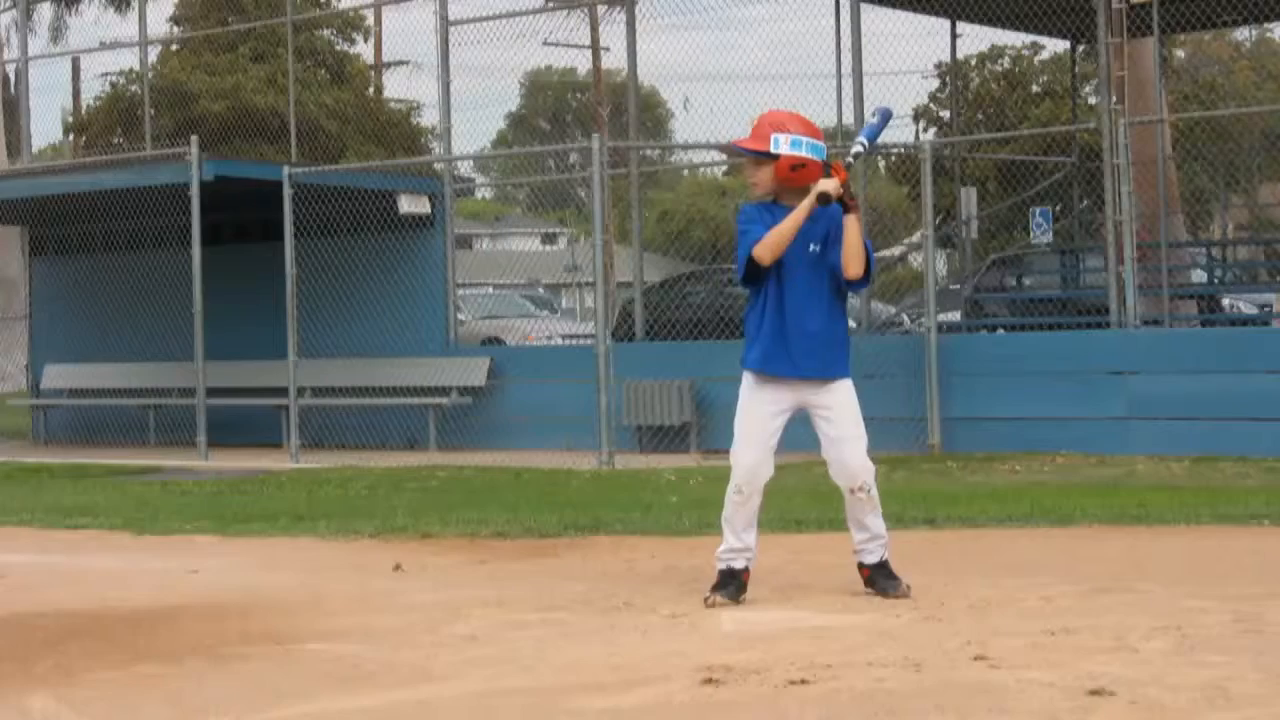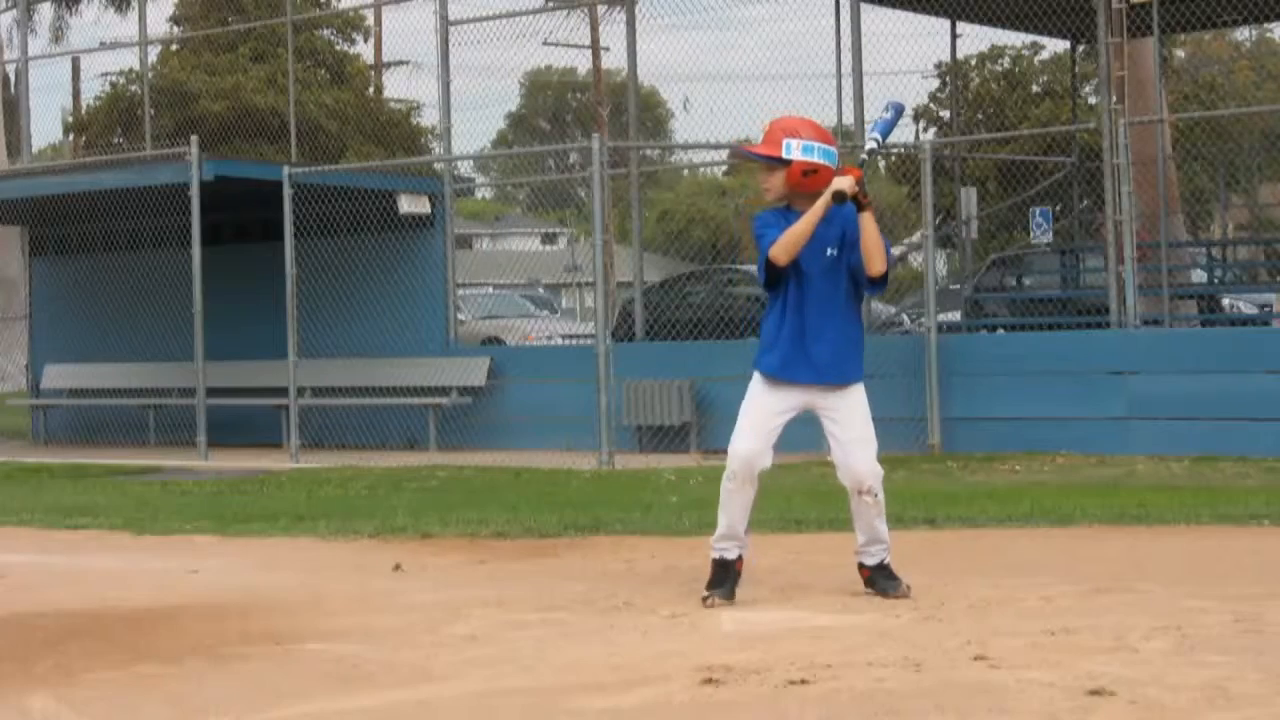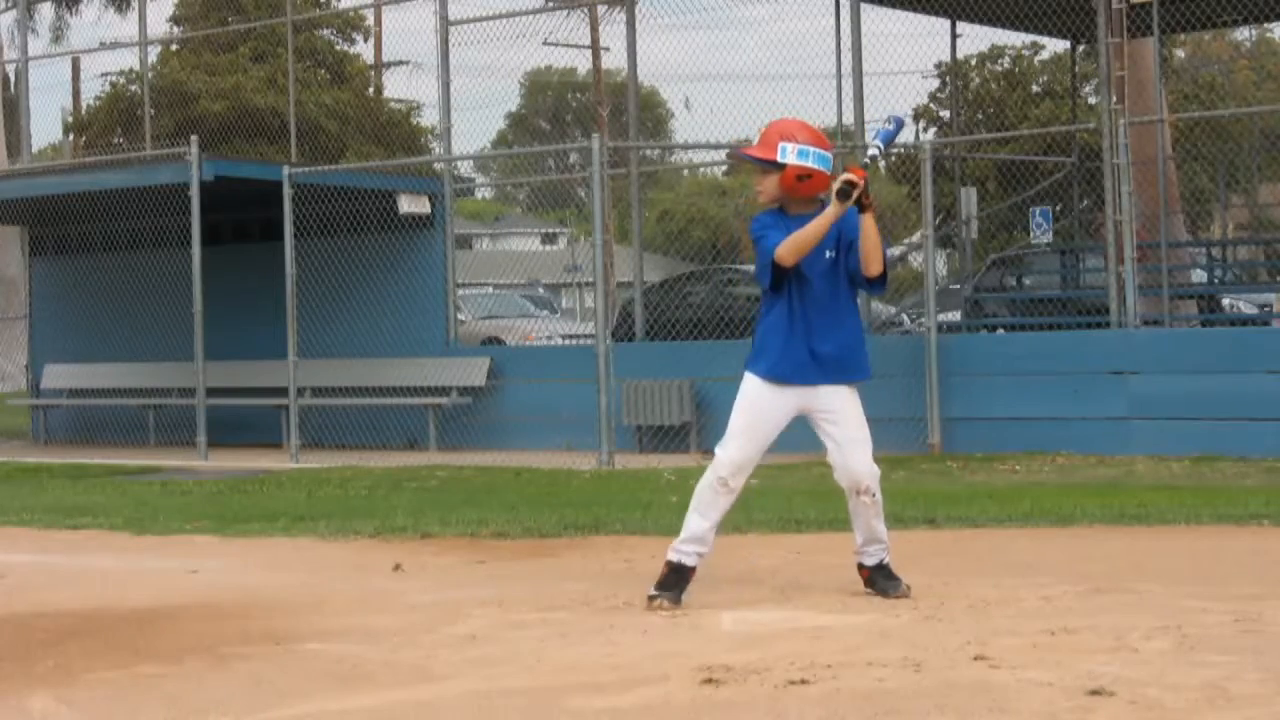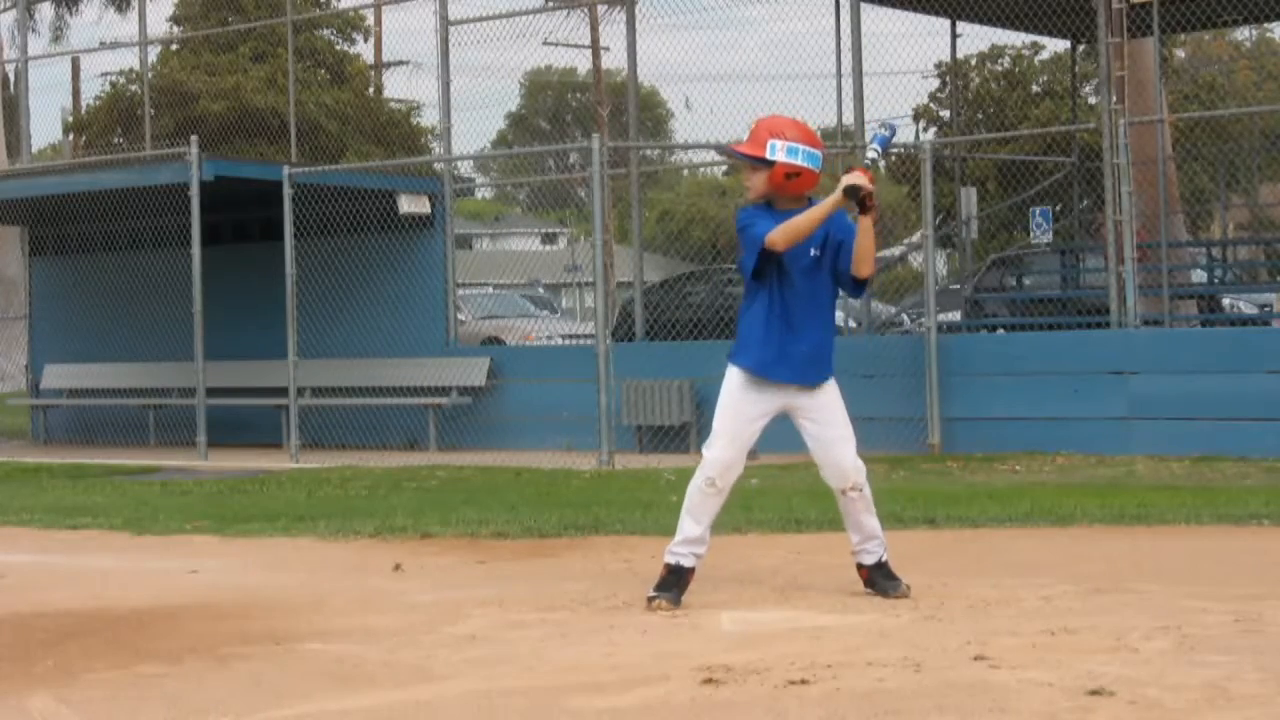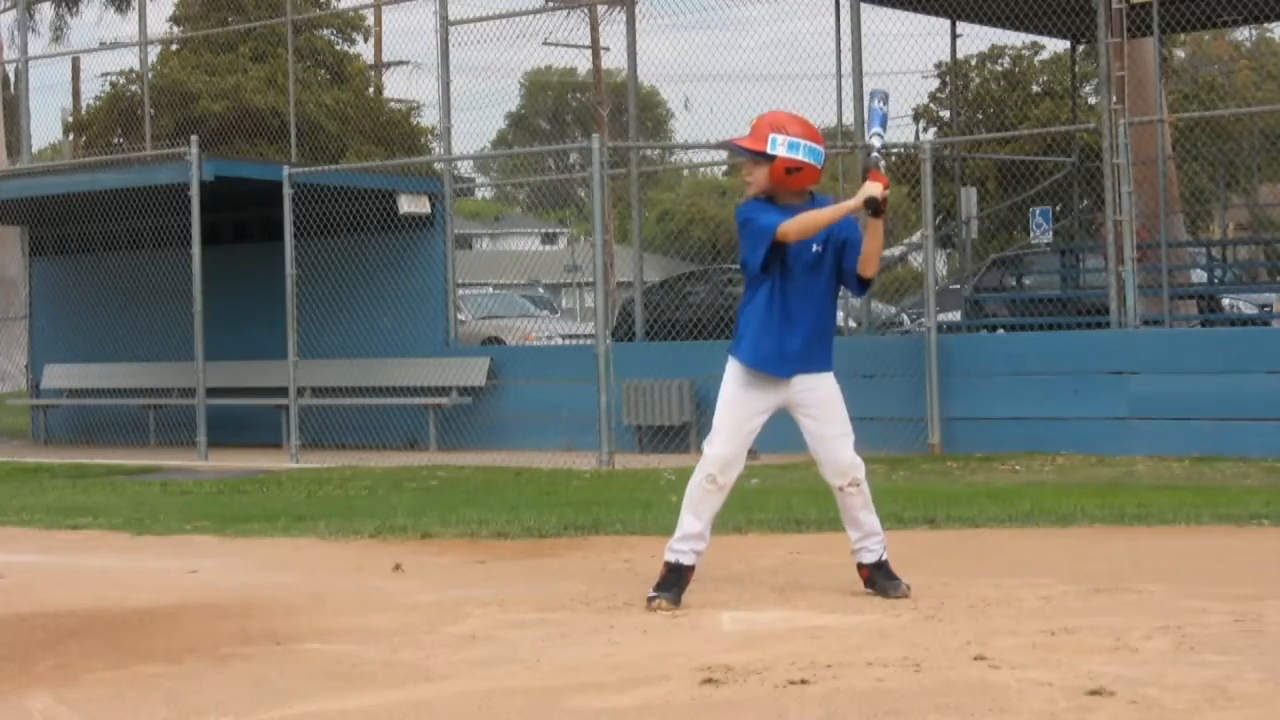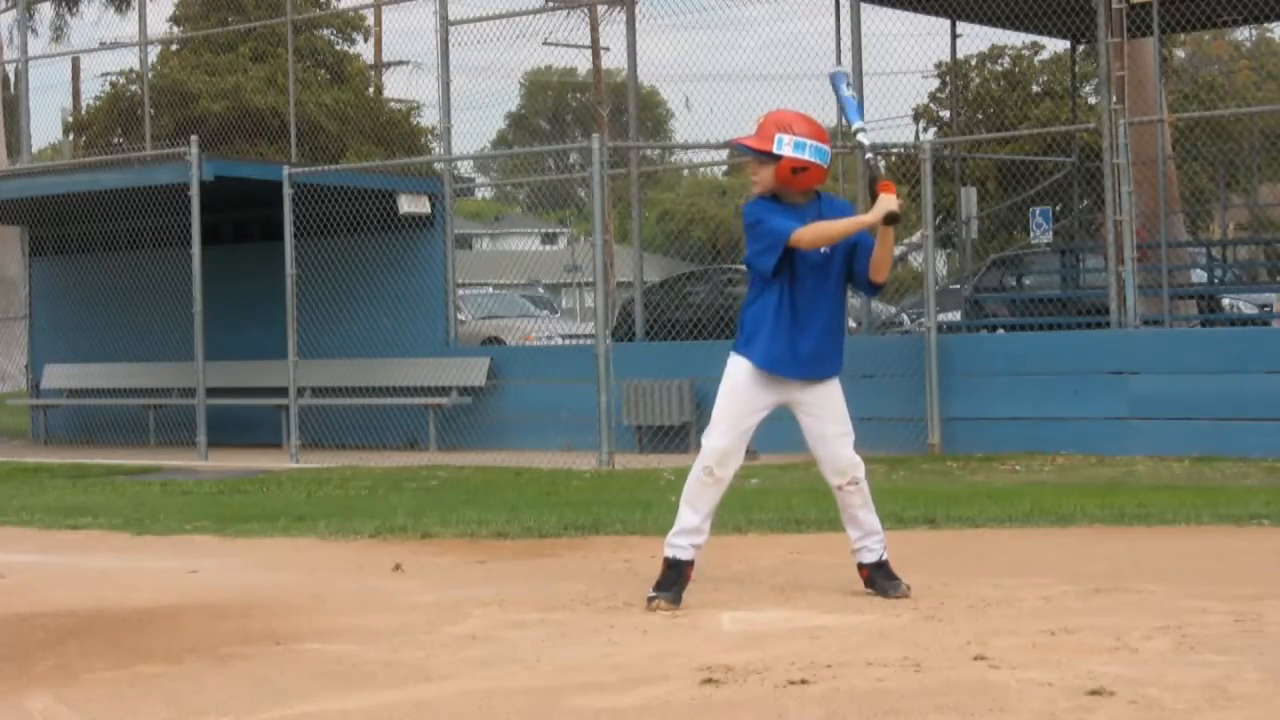
dt=0.4s
person 1, frame 1
left shoulder: (834, 219)
right shoulder: (753, 215)
left elbow: (853, 271)
right elbow: (763, 255)
left wrist: (847, 207)
right wrist: (809, 201)
left hip: (827, 369)
right hip: (767, 368)
left knee: (855, 468)
right knee: (747, 469)
left ankle: (874, 561)
right ankle: (733, 567)
person 1, frame 2
left shoulder: (848, 221)
right shoulder: (768, 221)
left elbow: (875, 270)
right elbow: (779, 255)
left wrist: (862, 205)
right wrist: (825, 200)
left hip: (838, 372)
right hip: (778, 369)
left knee: (862, 471)
right knee: (742, 458)
left ankle: (875, 562)
right ankle: (727, 559)
person 1, frame 3
left shoulder: (847, 223)
right shoulder: (765, 224)
left elbow: (873, 270)
right elbow: (787, 256)
left wrist: (863, 207)
right wrist: (836, 208)
left hip: (834, 374)
right hip: (771, 372)
left knee: (860, 472)
right knee: (729, 464)
left ankle: (874, 562)
right ankle: (681, 562)
person 1, frame 4
left shoulder: (832, 223)
right shoulder: (750, 218)
left elbow: (861, 271)
right elbow: (779, 240)
left wrist: (864, 210)
right wrist: (837, 199)
left hip: (813, 373)
right hip: (753, 370)
left knee: (847, 470)
right knee: (718, 465)
left ankle: (873, 562)
right ankle: (678, 565)
person 1, frame 5
left shoulder: (834, 217)
right shoulder: (752, 213)
left elbow: (865, 272)
right elbow: (791, 231)
left wrist: (875, 214)
right wrist: (855, 202)
left hip: (812, 369)
right hip: (753, 365)
left knee: (845, 467)
right knee: (718, 462)
left ankle: (873, 561)
right ankle: (678, 564)
person 1, frame 6
left shoulder: (840, 212)
right shoulder: (759, 213)
left elbow: (876, 276)
right elbow: (805, 238)
left wrist: (888, 224)
right wrist: (872, 217)
left hip: (817, 368)
right hip: (756, 361)
left knee: (844, 466)
right knee: (716, 456)
left ankle: (873, 561)
right ankle: (678, 561)
